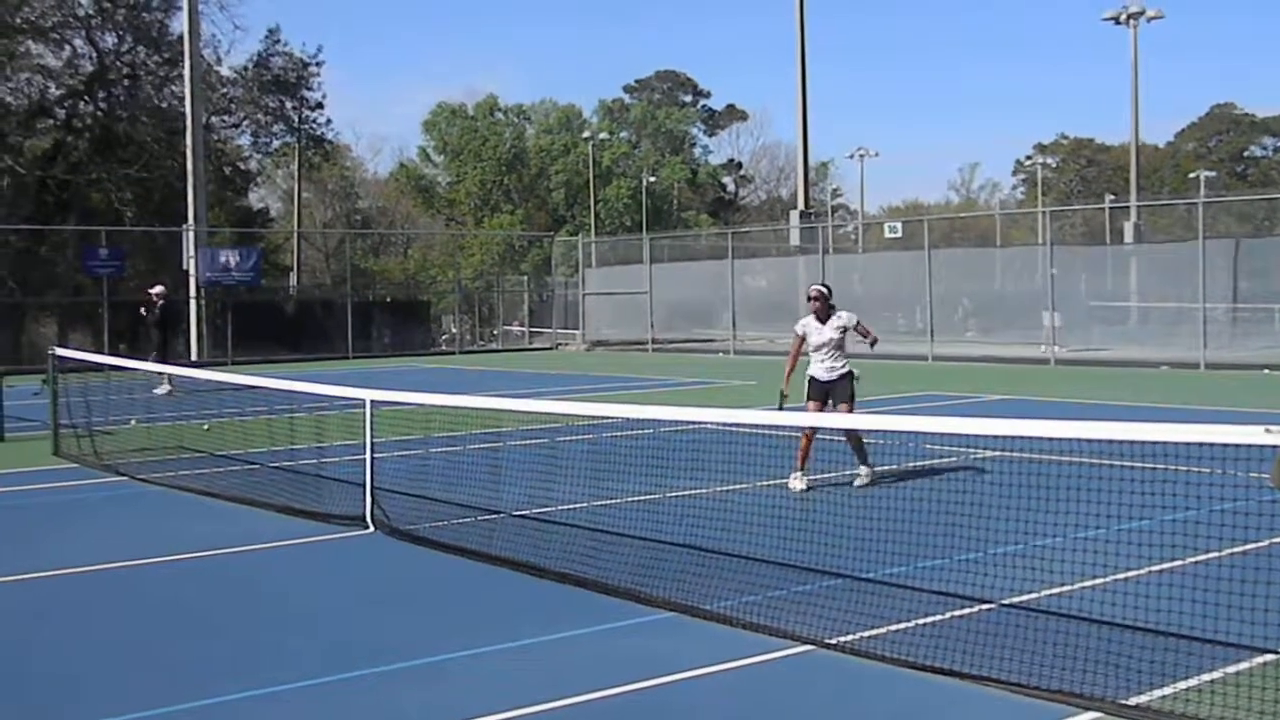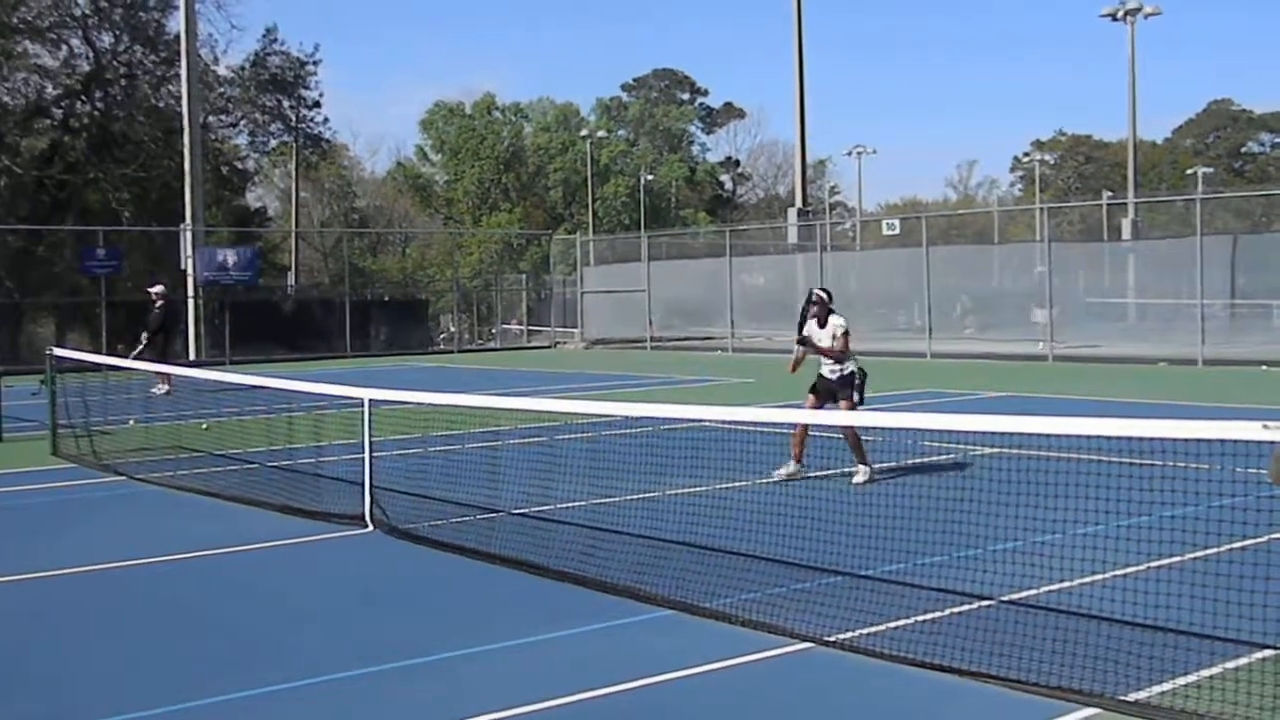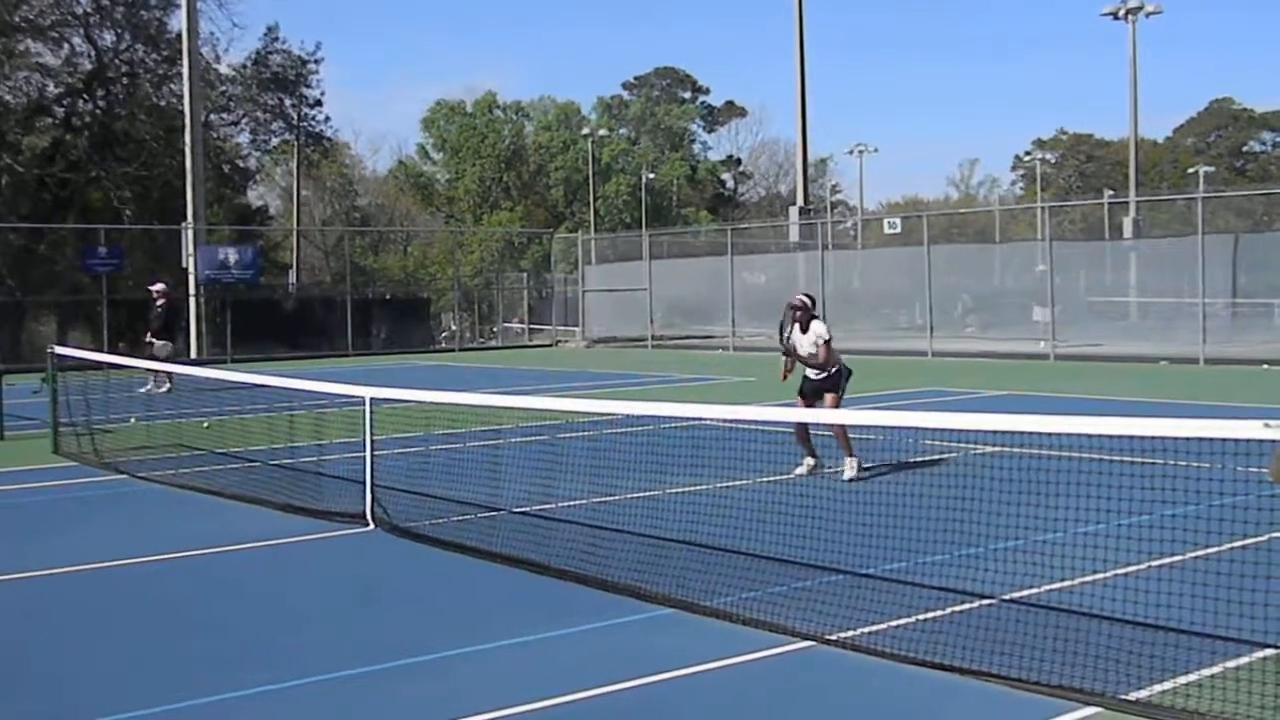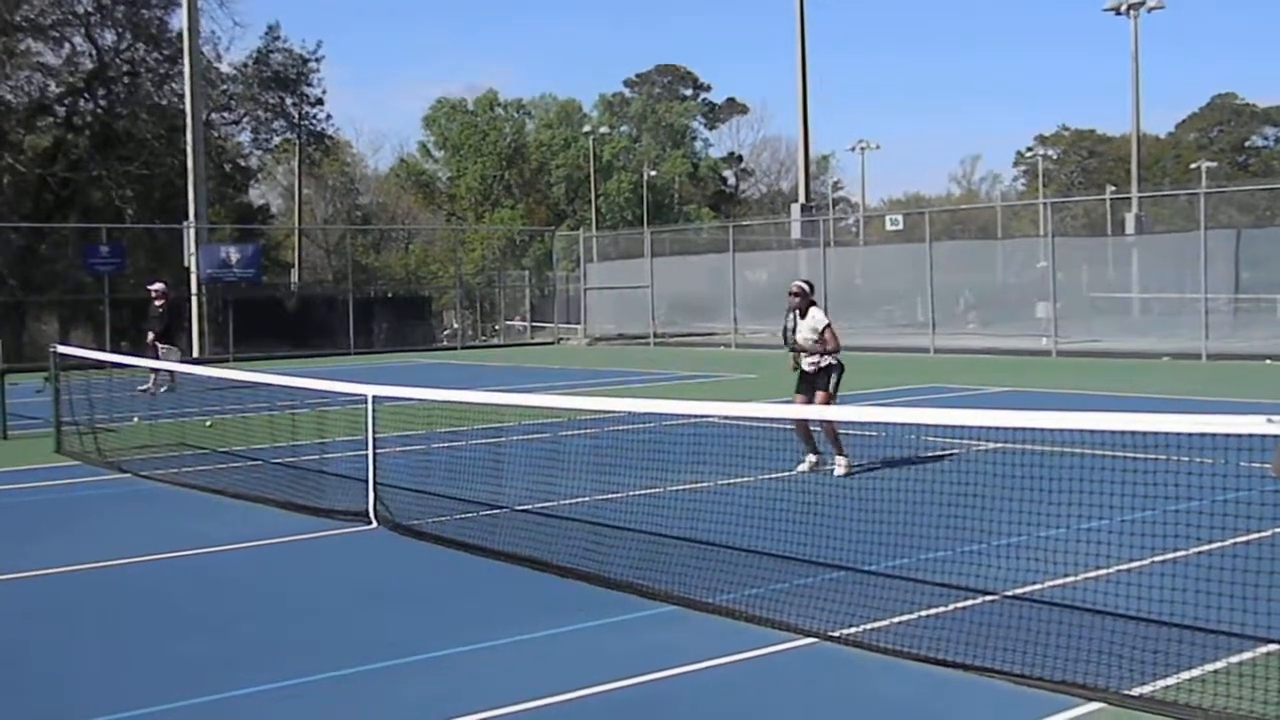
dt=0.3s
person 1, frame 1
left shoulder: (843, 317)
right shoulder: (804, 324)
left elbow: (871, 336)
right elbow: (794, 354)
left wrist: (871, 339)
right wrist: (786, 382)
left hip: (841, 377)
right hip: (817, 379)
right knee: (809, 428)
left ankle: (865, 467)
right ankle: (798, 474)
person 1, frame 2
left shoulder: (838, 323)
right shoulder: (810, 325)
left elbow: (841, 355)
right elbow: (802, 350)
left wrist: (814, 346)
right wrist: (796, 361)
left hip: (847, 376)
right hip: (825, 376)
left knee: (845, 424)
left ankle: (864, 467)
right ankle: (795, 464)
person 1, frame 3
left shoulder: (819, 329)
right shoulder: (794, 329)
left elbow: (824, 364)
right elbow: (791, 352)
left wrist: (798, 358)
right wrist: (787, 367)
left hip: (833, 375)
right hip: (810, 377)
right knee: (799, 421)
left ankle: (851, 460)
right ankle: (811, 459)
person 1, frame 4
left shoulder: (818, 316)
right shoulder: (793, 316)
left elbow: (834, 347)
left wrist: (806, 349)
right wrist: (795, 356)
left hip: (827, 368)
right hip: (807, 371)
right knee: (798, 417)
left ankle: (841, 458)
right ankle: (813, 456)
